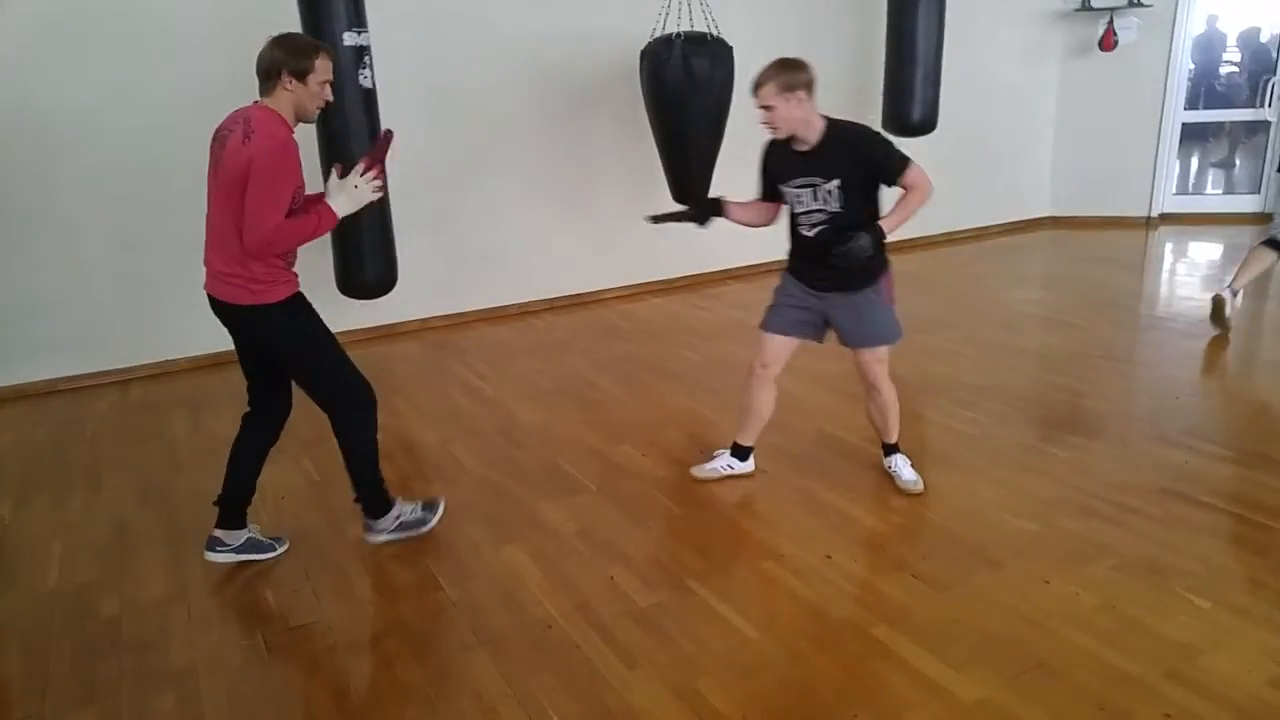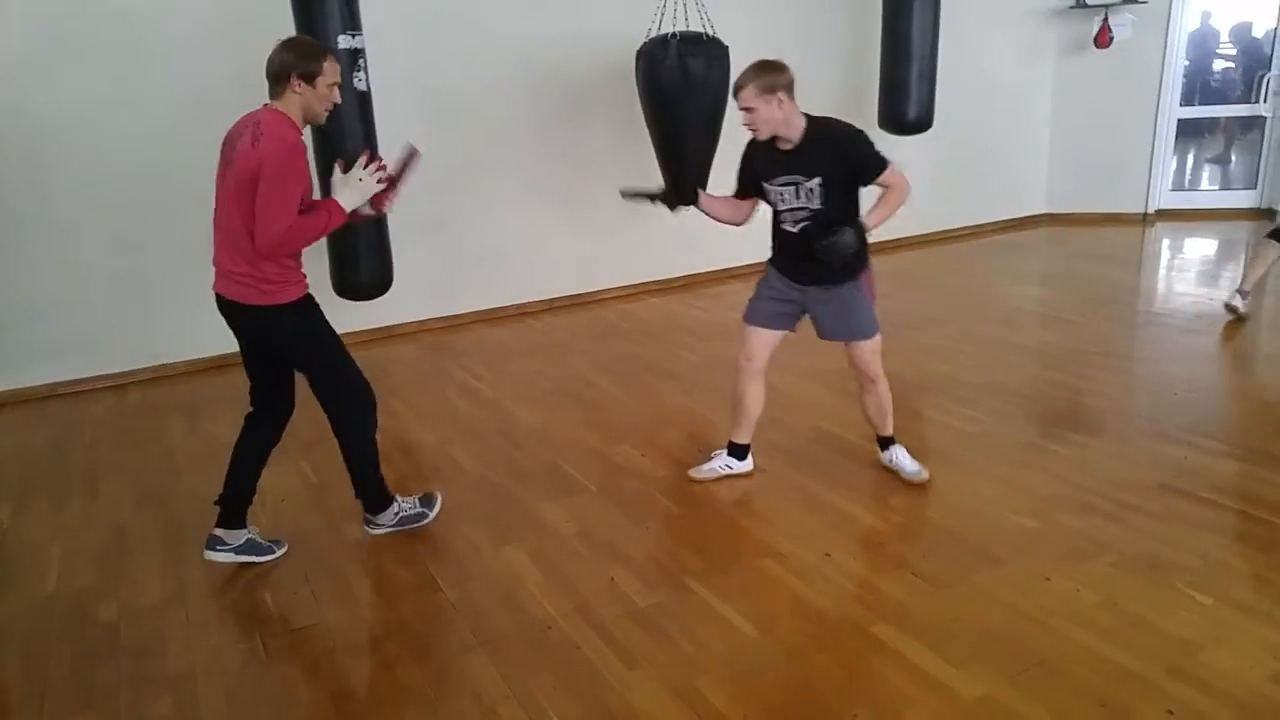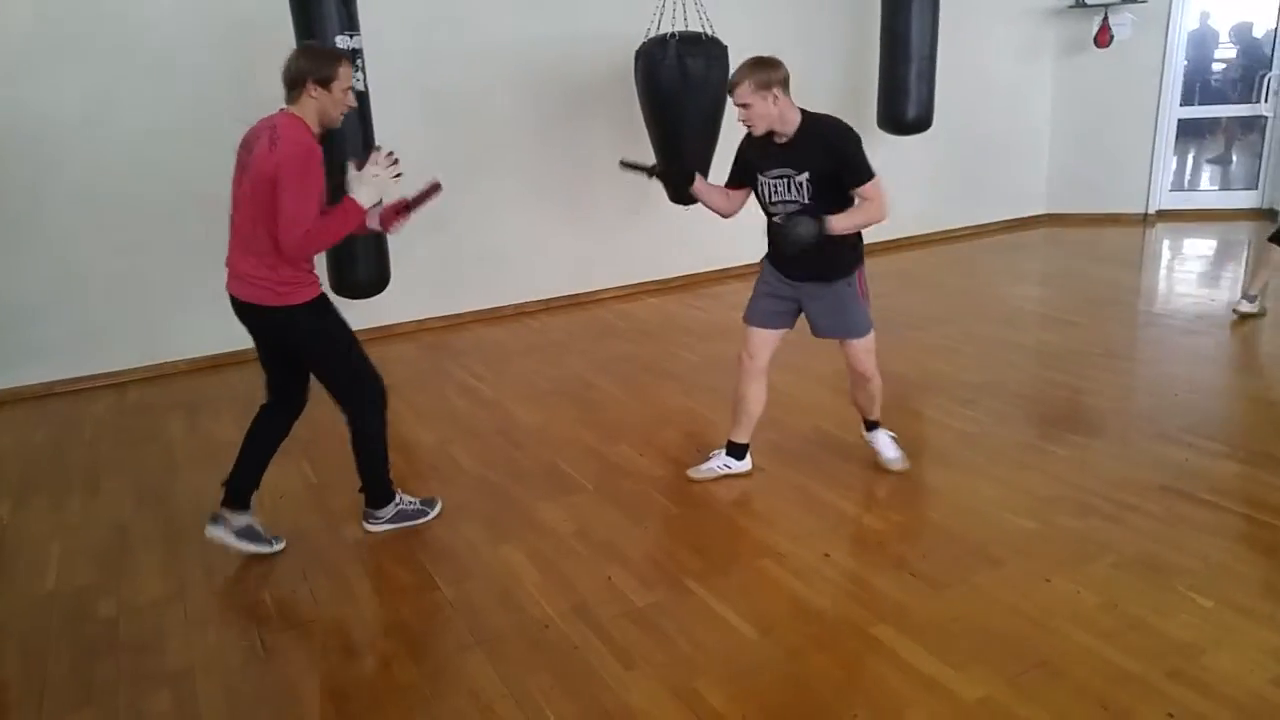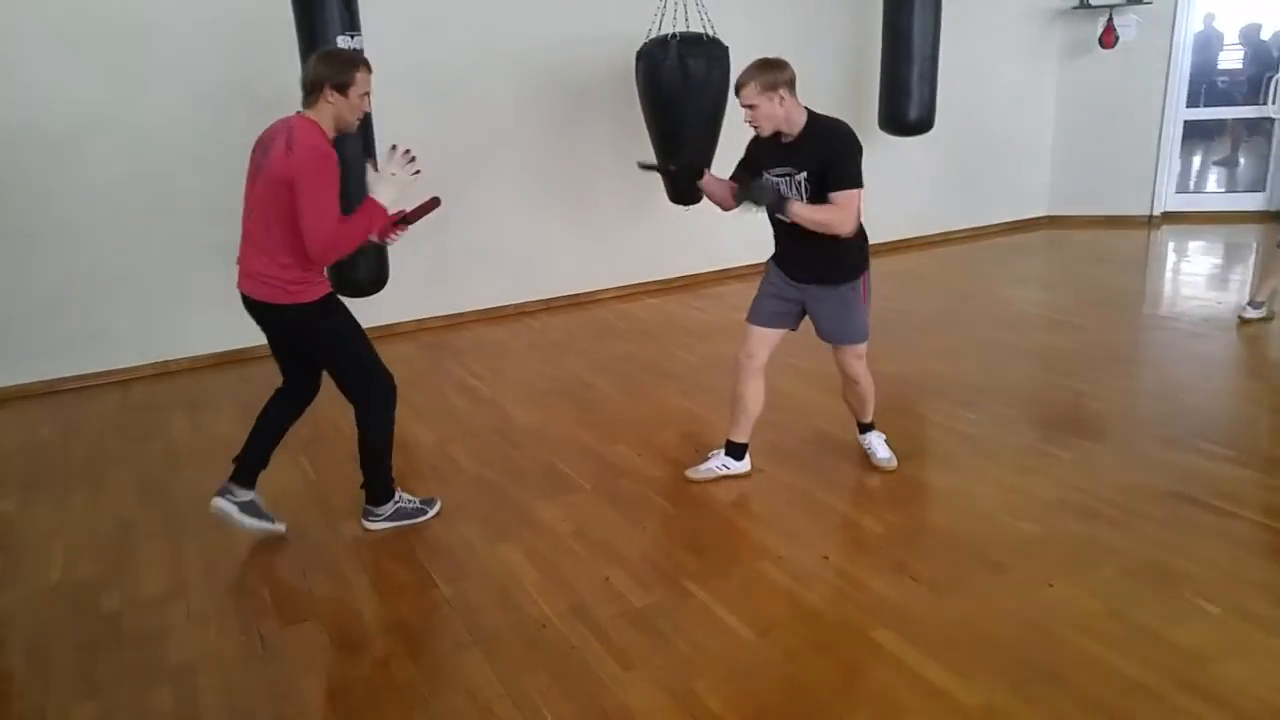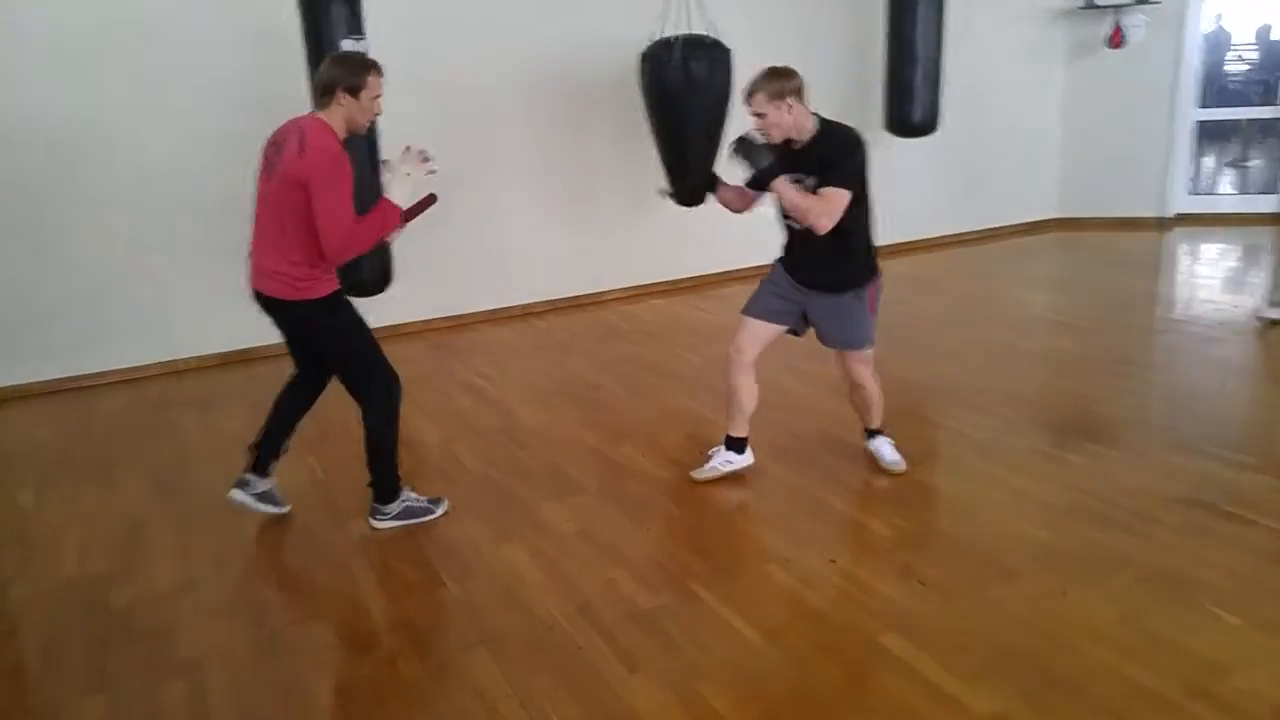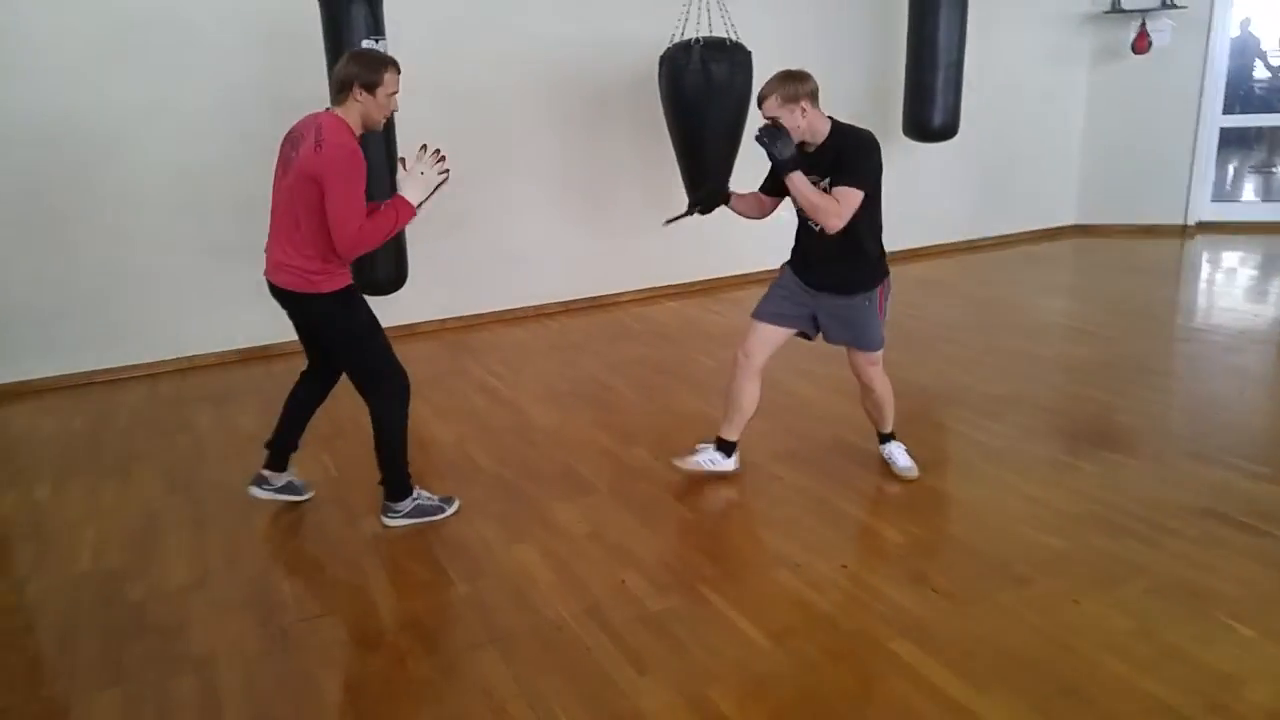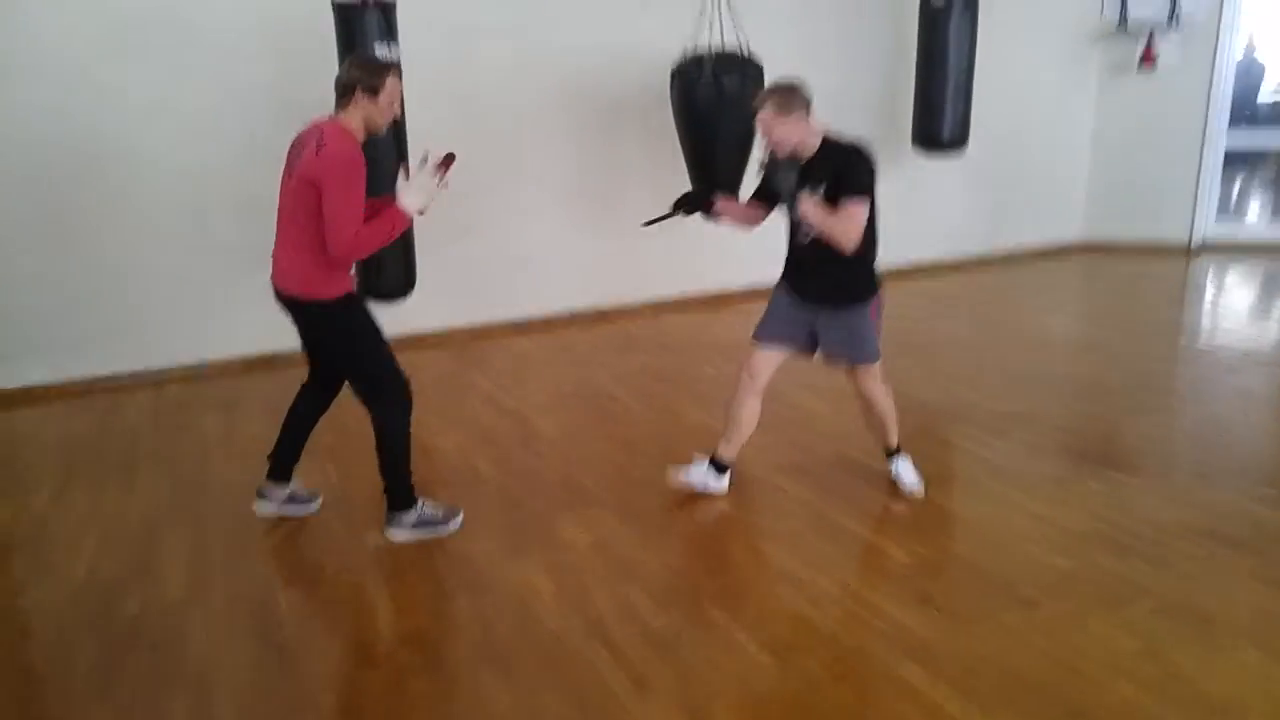
dt=0.1s
person 1, frame 1
left shoulder: (238, 126)
right shoulder: (274, 143)
right elbow: (263, 239)
left wrist: (332, 201)
right wrist: (333, 208)
left hip: (231, 295)
right hip: (265, 301)
left knee: (268, 405)
right knee: (351, 398)
left ankle: (229, 530)
right ankle: (380, 514)
person 1, frame 2
left shoulder: (249, 129)
right shoulder: (283, 145)
right elbow: (275, 239)
left wrist: (347, 204)
right wrist: (340, 205)
left hip: (239, 296)
right hip: (274, 300)
left knee: (271, 405)
right knee: (352, 399)
left ankle: (229, 530)
right ankle: (380, 509)
person 1, frame 3
left shoulder: (265, 132)
right shoulder: (299, 149)
right elbow: (298, 242)
left wrist: (353, 217)
right wrist: (358, 202)
left hip: (249, 293)
right hip: (287, 300)
left knee: (285, 398)
right knee: (365, 394)
left ankle: (233, 512)
right ankle: (381, 505)
person 1, frame 4
left shoulder: (280, 135)
right shoulder: (315, 153)
right elbow: (322, 247)
left wrist: (366, 226)
right wrist: (379, 204)
left hip: (261, 291)
right hip: (298, 298)
left knee: (300, 385)
right knee: (376, 389)
left ankle: (240, 487)
right ankle: (381, 503)
person 1, frame 5
left shoulder: (291, 134)
right shoulder: (327, 156)
right elbow: (340, 247)
left wrist: (375, 219)
right wrist: (393, 204)
left hip: (272, 285)
right hip: (306, 294)
left knee: (312, 375)
right knee: (380, 388)
left ankle: (255, 477)
right ankle: (387, 501)
person 1, frame 6
left shoulder: (308, 129)
right shoulder: (342, 151)
right elbow: (352, 242)
left wrist: (384, 209)
right wrist: (406, 200)
left hip: (288, 278)
right hip: (319, 287)
left knee: (324, 368)
right knee: (389, 386)
left ankle: (273, 471)
right ankle: (399, 498)
person 1, frame 7
left shoulder: (317, 135)
right shoulder: (344, 155)
right elbow: (345, 246)
left wrist: (395, 203)
right wrist: (405, 208)
left hip: (296, 285)
right hip: (322, 294)
left knee: (325, 379)
right knee: (390, 394)
left ankle: (276, 486)
right ankle: (403, 510)
person 2, frame 1
left shoulder: (857, 143)
right shoulder: (776, 153)
left elbow: (921, 187)
right elbow: (765, 214)
left wrist: (876, 232)
right wrist: (717, 207)
left hip: (861, 282)
right hip: (802, 281)
left knee: (876, 376)
right knee: (764, 368)
left ankle: (893, 457)
right ankle: (739, 455)
person 2, frame 2
left shoulder: (842, 140)
right shoulder: (758, 152)
left elbow: (898, 188)
right elbow: (740, 211)
left wrist: (858, 228)
right wrist: (696, 198)
left hip: (841, 277)
right hip: (784, 275)
left knee: (869, 370)
right knee: (749, 361)
left ankle: (890, 447)
right ankle: (737, 455)
person 2, frame 3
left shoulder: (835, 137)
right shoulder: (754, 144)
left elbow: (877, 206)
right elbow: (730, 205)
left wrist: (821, 226)
right wrist: (691, 181)
left hip: (836, 275)
right hip: (780, 271)
left knee: (862, 364)
right knee: (752, 361)
left ankle: (876, 431)
right ankle: (736, 454)
person 2, frame 4
left shoulder: (835, 139)
right shoulder: (762, 145)
left elbow: (843, 222)
right elbow: (730, 198)
left wrist: (780, 204)
right wrist: (701, 175)
left hip: (840, 277)
right hip: (785, 272)
left knee: (853, 369)
right knee: (750, 359)
left ankle: (868, 433)
right ankle: (735, 455)
person 2, frame 5
left shoulder: (844, 144)
right shoulder: (780, 150)
left elbow: (823, 219)
right elbow: (744, 199)
left wrist: (771, 172)
right wrist: (715, 185)
left hip: (846, 282)
right hip: (792, 274)
left knee: (857, 371)
right knee: (740, 353)
left ankle: (875, 437)
right ankle: (735, 450)
person 2, frame 6
left shoulder: (859, 146)
right shoulder: (791, 149)
left elbow: (833, 218)
right elbow: (761, 206)
left wrist: (789, 166)
right wrist: (726, 198)
left hip: (857, 286)
right hip: (800, 277)
left knee: (869, 373)
right knee: (749, 357)
left ankle: (888, 442)
right ankle: (724, 452)
person 2, frame 7
left shoulder: (850, 159)
right shoulder: (781, 165)
left elbow: (848, 237)
right elbow: (751, 215)
left wrist: (793, 188)
right wrist: (712, 204)
left hip: (849, 300)
right hip: (795, 293)
left knee: (871, 388)
right knee: (751, 379)
left ankle: (896, 459)
right ankle: (716, 471)
